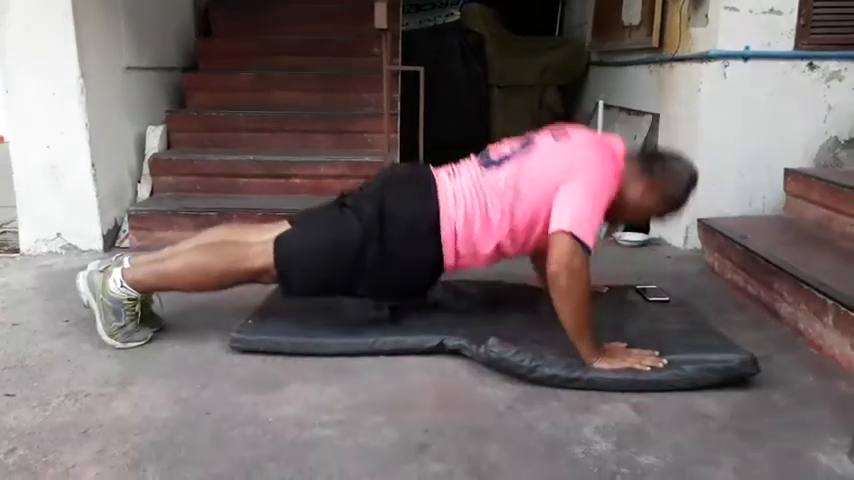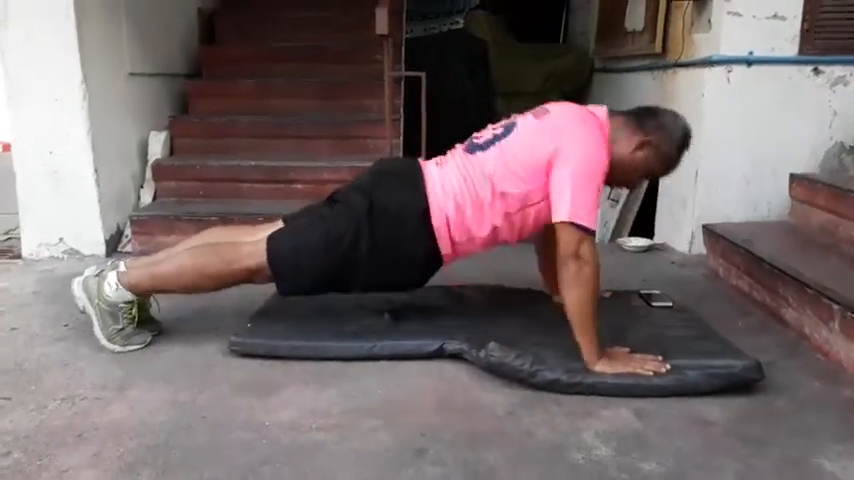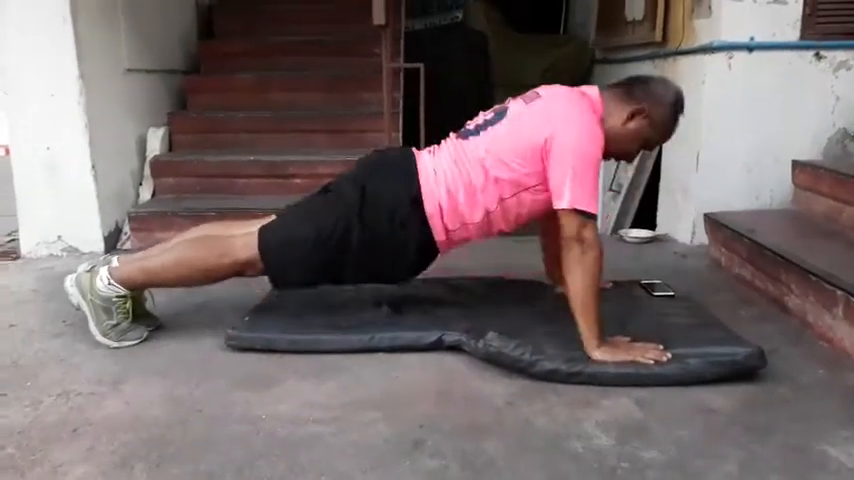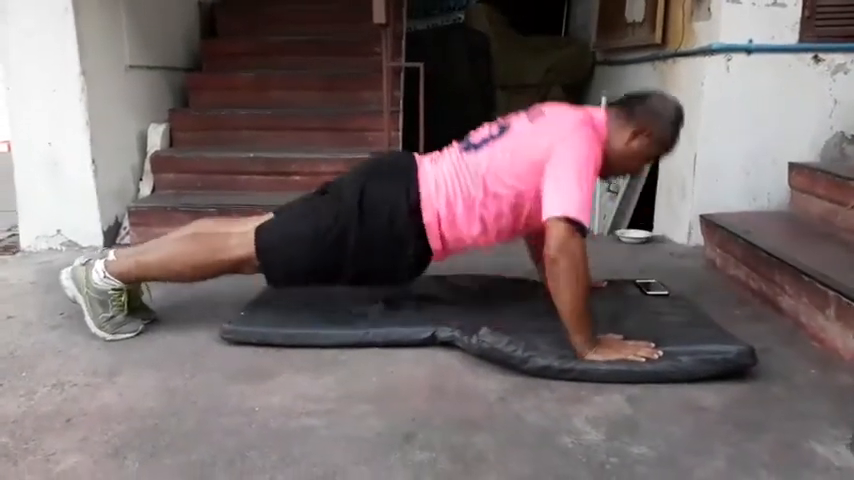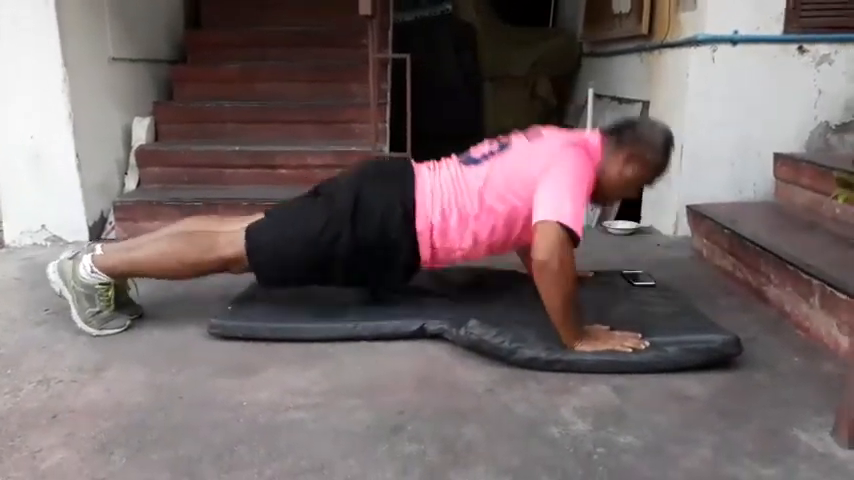
dt=1s
person 1, frame 1
left shoulder: (580, 146)
right shoulder: (597, 169)
left elbow: (538, 218)
right elbow: (567, 262)
left wrist: (554, 290)
right wrist: (593, 353)
left hip: (416, 194)
right hip: (413, 229)
left knee: (266, 241)
right knee: (264, 260)
left ankle: (127, 267)
right ankle: (123, 282)
person 1, frame 2
left shoulder: (572, 122)
right shoulder: (588, 143)
left elbow: (543, 219)
right elbow: (577, 252)
left wrist: (557, 291)
right wrist: (596, 357)
left hip: (407, 189)
right hip: (407, 222)
left knee: (264, 240)
right knee: (257, 260)
left ankle: (124, 272)
right ankle: (121, 284)
person 1, frame 3
left shoulder: (565, 103)
right shoulder: (581, 123)
left elbow: (544, 212)
right elbow: (578, 236)
left wrist: (562, 280)
right wrist: (597, 345)
left hip: (401, 180)
right hip: (399, 211)
left knee: (255, 238)
right knee: (250, 254)
left ankle: (117, 270)
right ankle: (112, 279)
person 1, frame 4
left shoulder: (564, 123)
right shoulder: (581, 140)
left elbow: (532, 213)
right elbow: (562, 249)
left wrist: (554, 276)
right wrist: (588, 344)
left hip: (401, 184)
right hip: (397, 216)
left knee: (256, 233)
right knee: (247, 251)
left ankle: (115, 263)
right ankle: (109, 273)
person 1, frame 5
left shoulder: (561, 145)
right shoulder: (575, 163)
right elbow: (548, 254)
left wrist: (561, 269)
right wrist: (575, 337)
left hip: (393, 189)
right hip: (389, 224)
left knee: (241, 236)
right knee: (235, 250)
left ankle: (103, 253)
right ankle: (96, 266)
